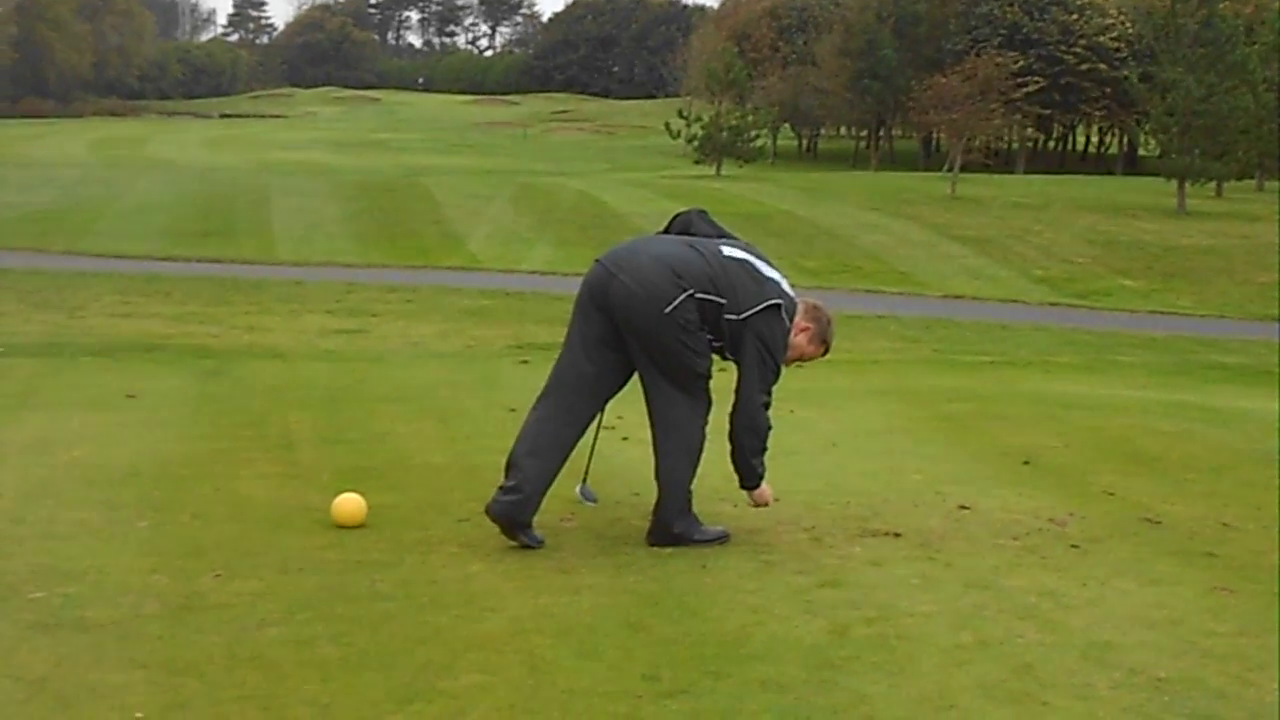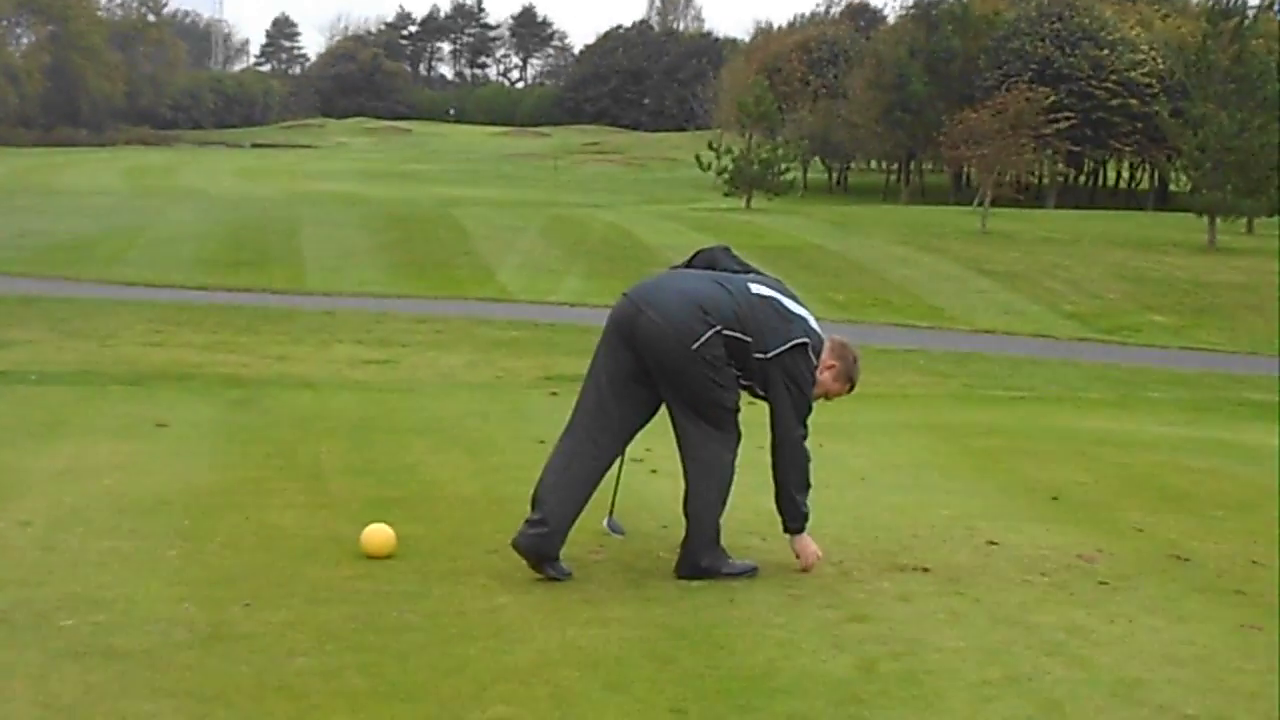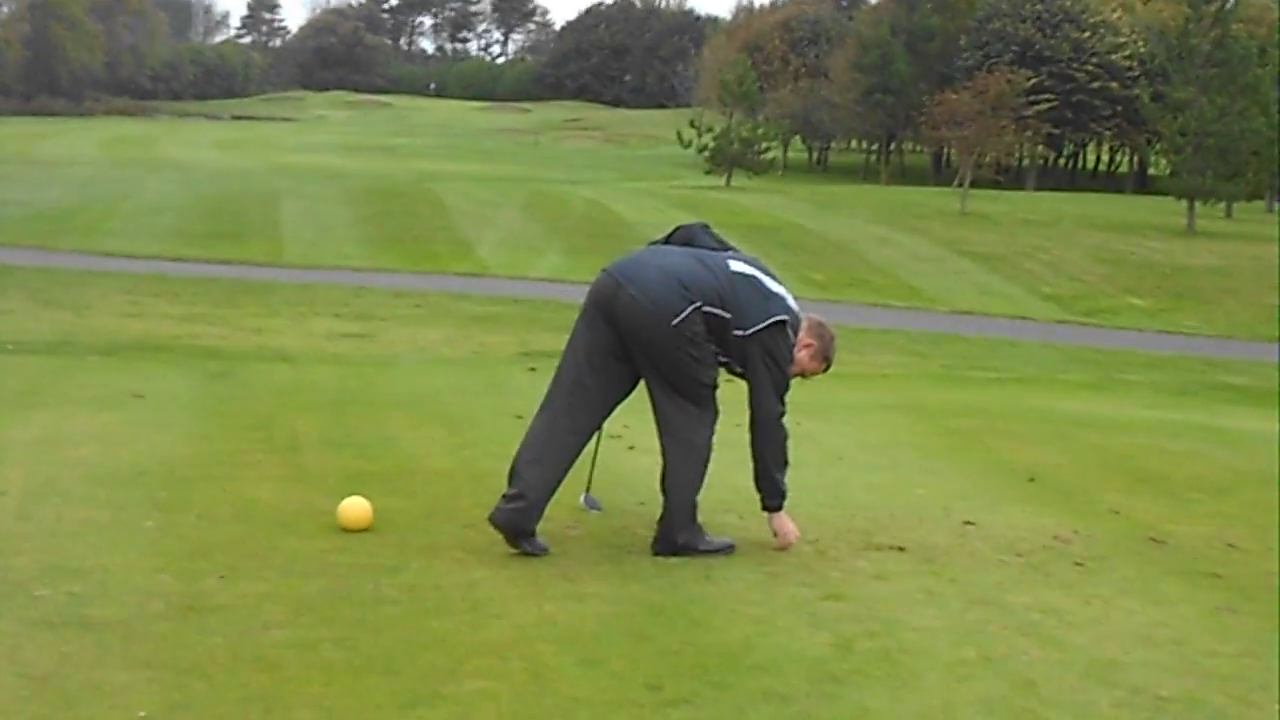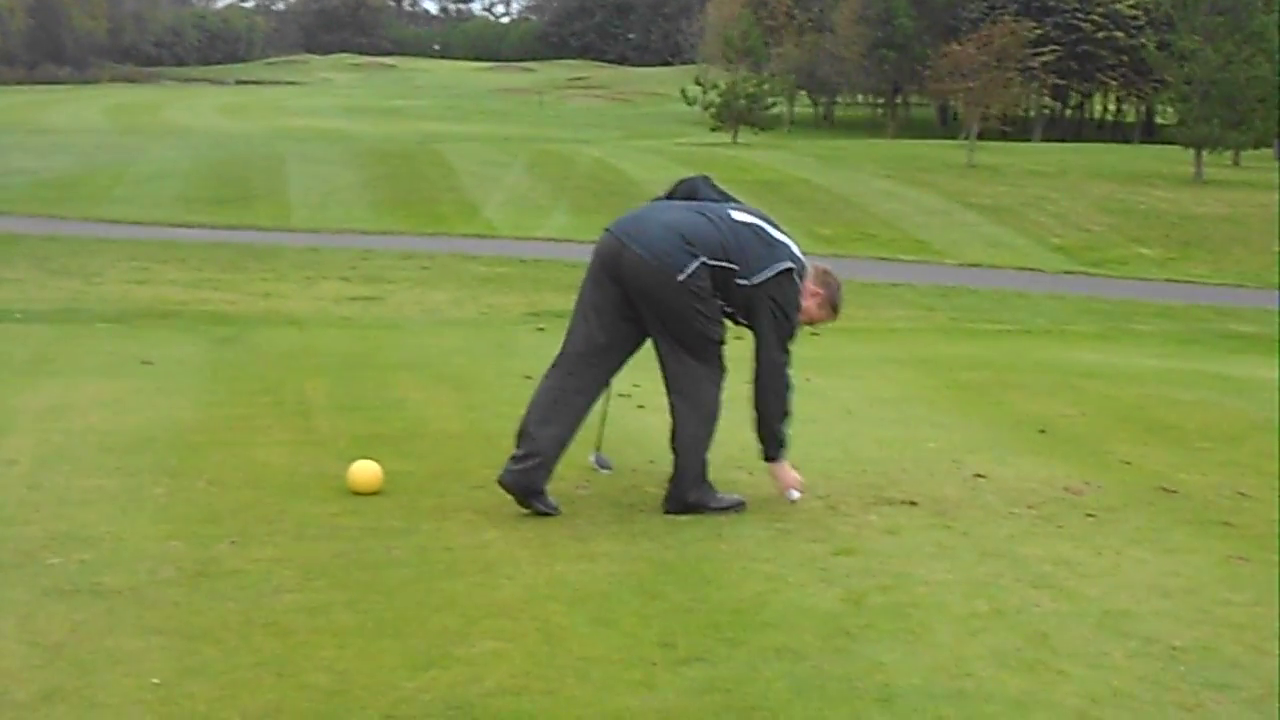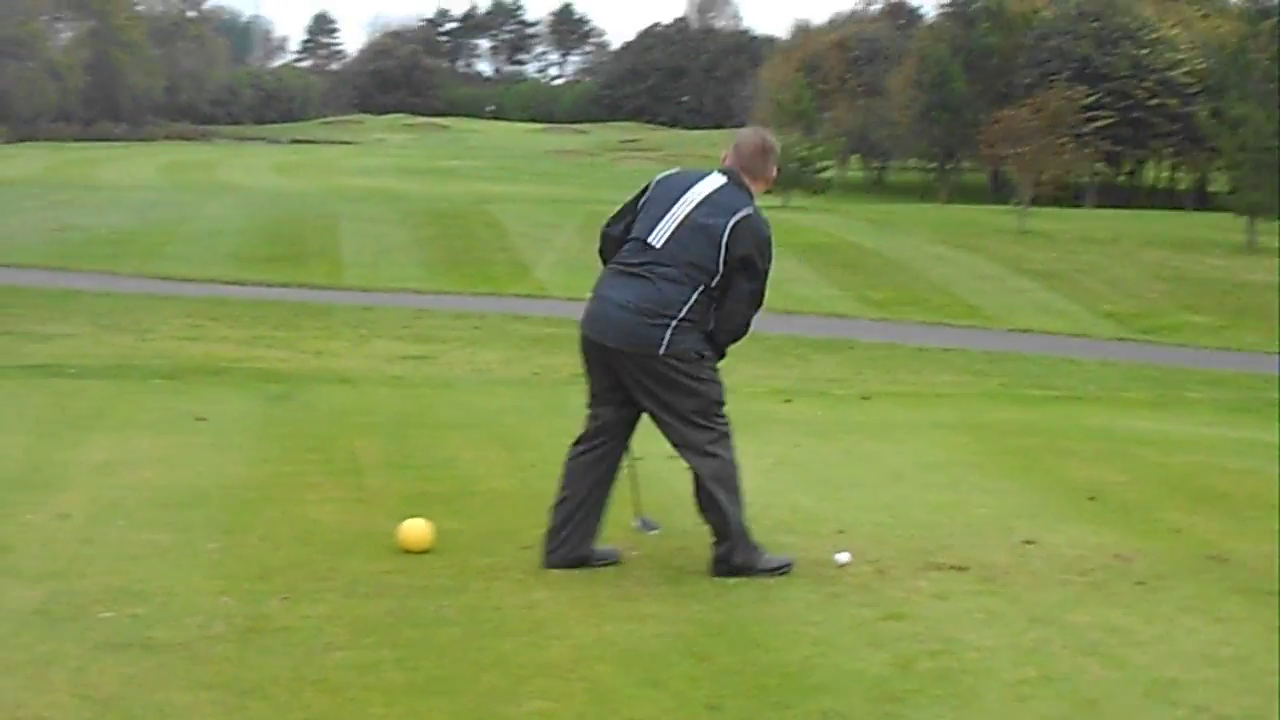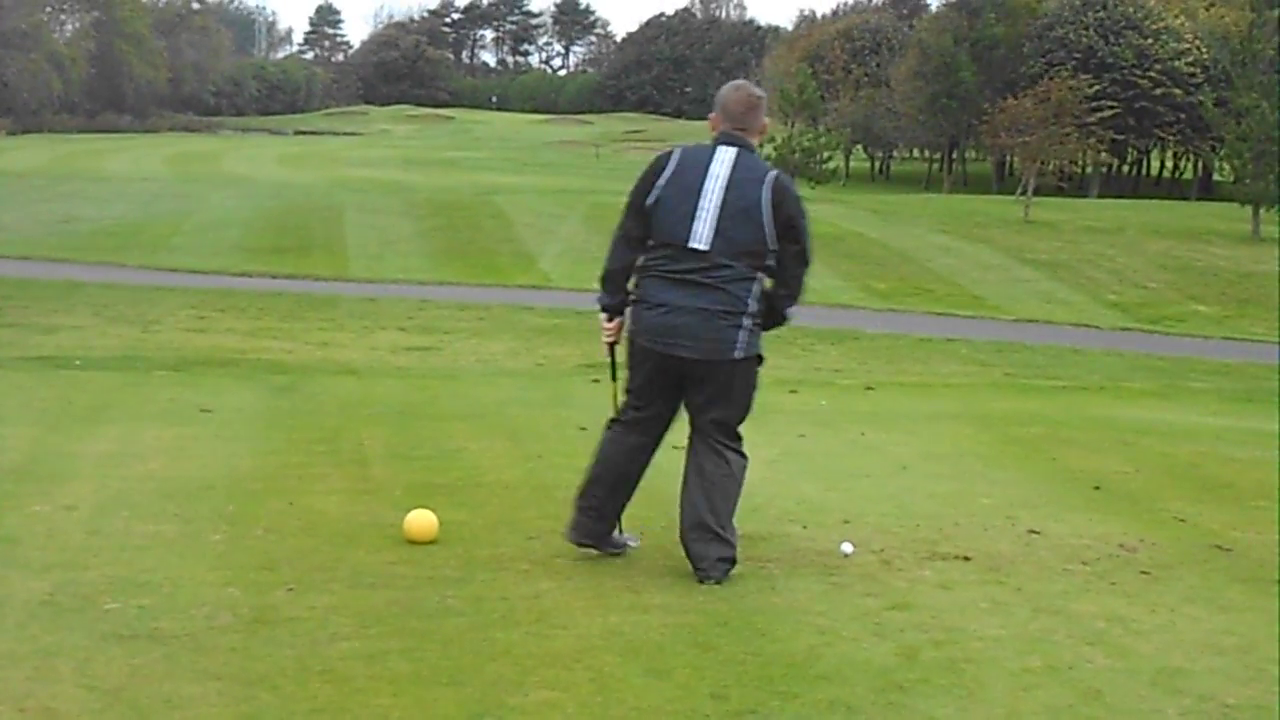
dt=0.7s
person 1, frame 1
left shoulder: (754, 274)
right shoulder: (772, 319)
left elbow: (691, 220)
right elbow: (751, 406)
right wrist: (752, 480)
left hip: (610, 269)
right hip: (658, 296)
left knee: (568, 397)
right knee: (685, 405)
left ankle: (513, 503)
right ankle: (674, 522)
person 1, frame 2
left shoulder: (775, 300)
right shoulder: (798, 354)
left elbow: (715, 256)
right elbow: (789, 443)
right wrist: (797, 530)
left hip: (637, 304)
right hip: (684, 330)
left knee: (594, 431)
right knee: (715, 440)
left ankle: (540, 536)
right ankle: (702, 555)
person 1, frame 3
left shoulder: (755, 283)
right shoulder: (776, 332)
left elbow: (693, 234)
right elbow: (767, 421)
right wrist: (775, 507)
left hip: (616, 280)
right hip: (664, 307)
left knee: (571, 406)
right knee: (692, 417)
left ankle: (517, 511)
right ankle: (679, 532)
person 1, frame 4
left shoulder: (760, 228)
right shoulder: (783, 283)
left elbow: (692, 188)
right elbow: (772, 372)
right wrist: (776, 457)
left hip: (621, 237)
right hip: (670, 265)
left knee: (580, 361)
right knee: (700, 375)
left ankle: (525, 472)
right ankle: (689, 490)
person 1, frame 5
left shoulder: (671, 180)
right shoulder: (749, 224)
left elbow: (612, 235)
right elbow: (737, 313)
right wrist: (705, 351)
left hip: (602, 317)
right hip: (661, 337)
left knee: (604, 431)
right knee: (706, 439)
left ankle: (566, 543)
right ankle: (735, 552)
person 1, frame 6
left shoulder: (668, 165)
right shoulder: (776, 189)
left elbow: (627, 242)
right elbow: (791, 274)
left wrist: (612, 305)
right wrist: (761, 318)
left hip: (654, 323)
right hip: (726, 337)
left knee: (636, 421)
right knee: (717, 442)
left ankle: (589, 523)
right ankle: (709, 556)
